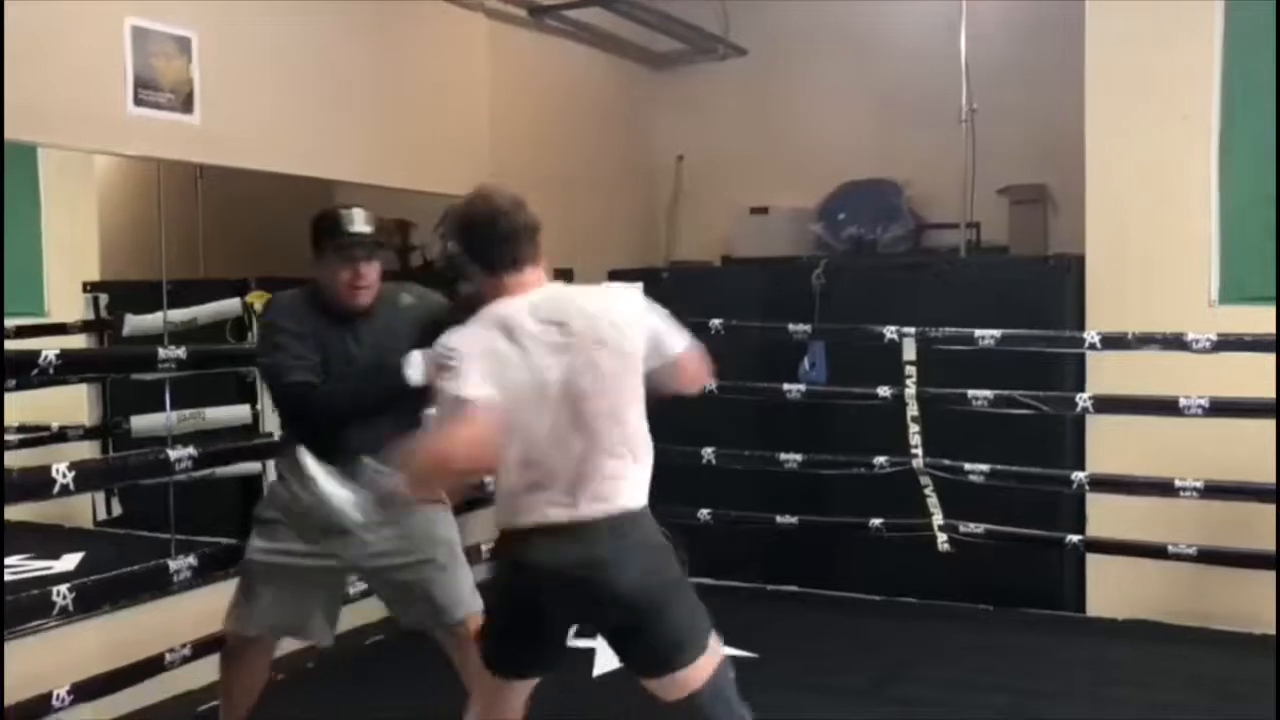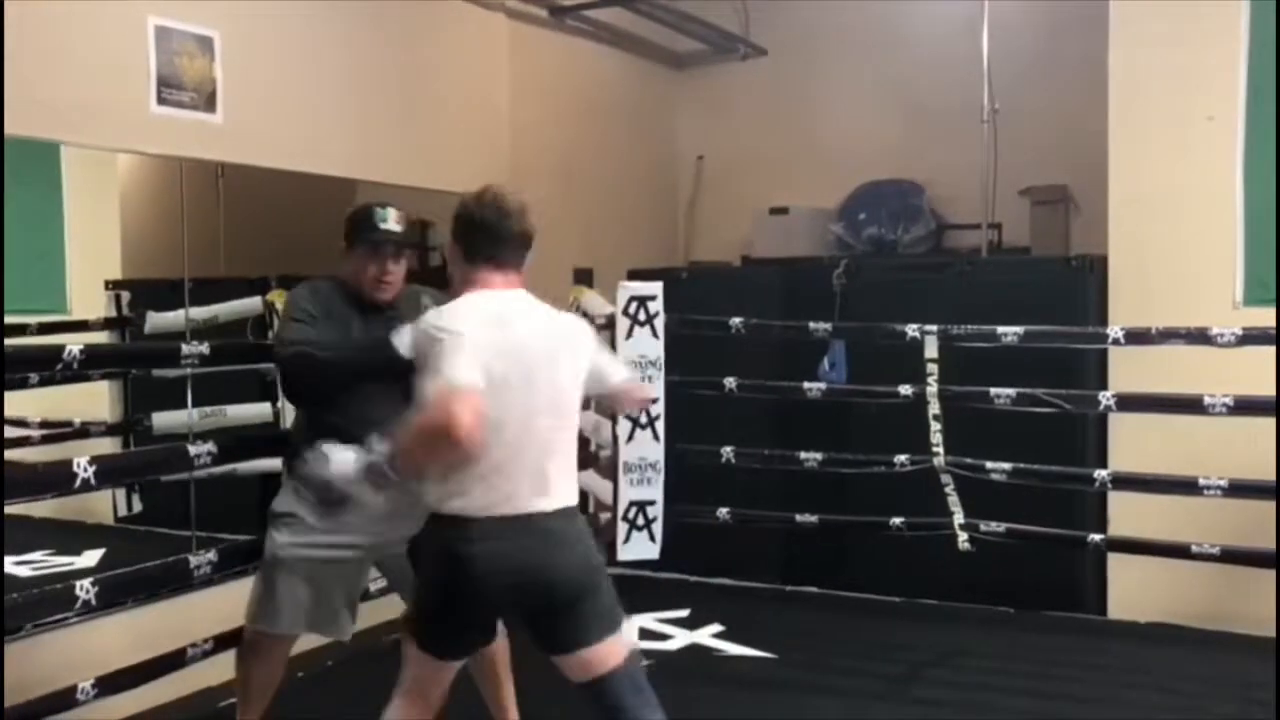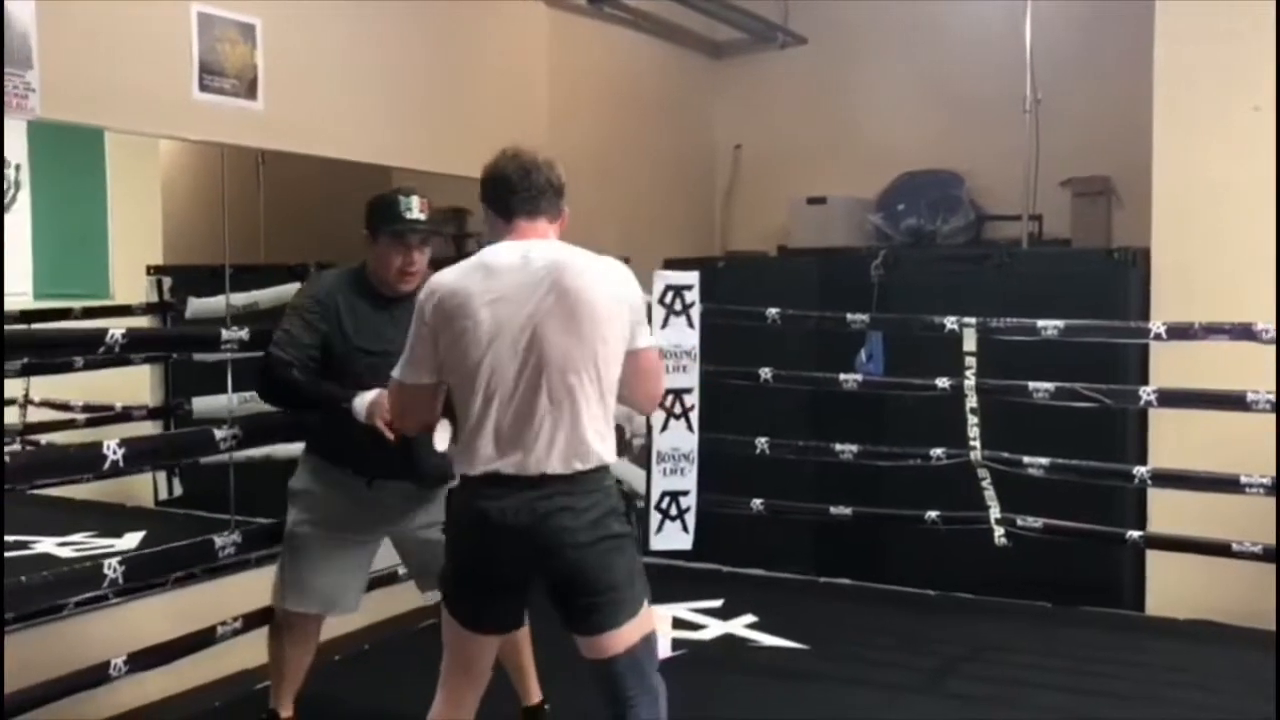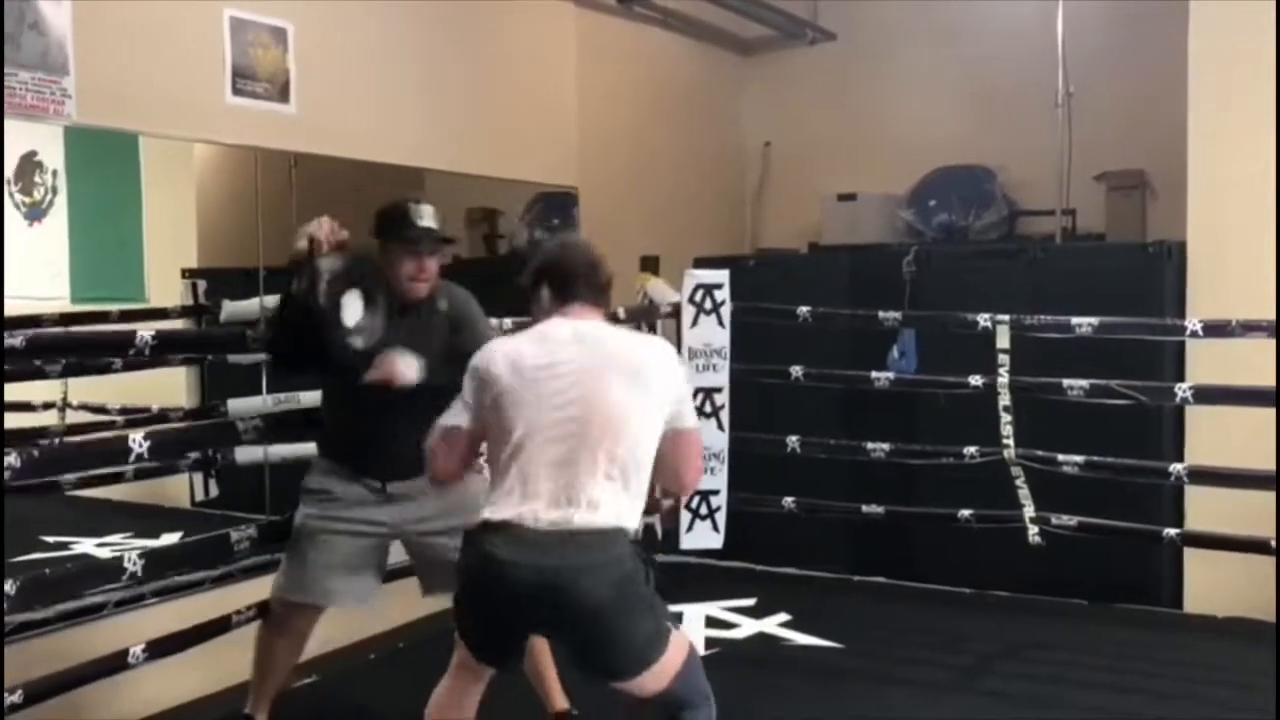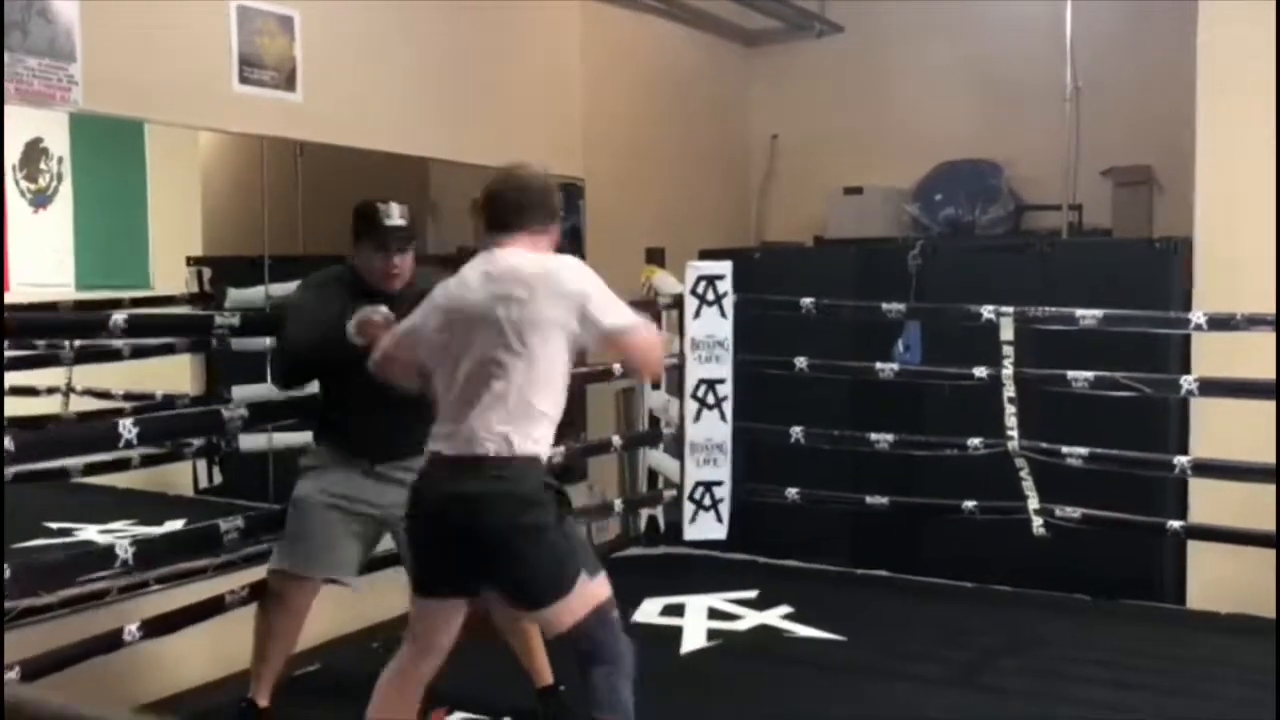
dt=1s
person 1, frame 1
left shoulder: (470, 342)
right shoulder: (617, 307)
left elbow: (463, 455)
right elbow: (692, 375)
left hip: (530, 560)
right hip: (626, 548)
person 1, frame 2
left shoulder: (449, 325)
right shoulder: (569, 330)
left elbow: (455, 424)
right elbow: (633, 395)
left wrist: (376, 464)
left hip: (462, 546)
right hip: (557, 543)
person 1, frame 3
left shoulder: (446, 290)
right shoulder: (611, 278)
left elbow: (408, 419)
right elbow: (648, 397)
left hip: (487, 509)
right hip: (582, 504)
person 1, frame 4
left shoulder: (497, 357)
right shoulder: (655, 358)
left elbow: (442, 468)
right elbow: (685, 477)
left hip: (500, 558)
right hip: (598, 564)
left knee: (466, 674)
person 1, frame 5
left shoulder: (449, 293)
right shoulder: (560, 275)
left elbow: (385, 364)
right elbow: (650, 356)
left hip: (438, 488)
right hip: (507, 489)
left knee: (422, 650)
right knee: (604, 650)
person 2, frame 1
left shoulder: (412, 305)
right shoulder: (286, 314)
right elbow: (302, 409)
right wrist: (406, 376)
left hip: (401, 503)
right hip: (305, 507)
left knee: (463, 621)
right knee: (249, 633)
person 2, frame 2
left shoulder: (429, 308)
right shoulder: (312, 300)
right elbow: (301, 383)
right wrist: (396, 346)
left hip: (413, 495)
right hip: (320, 500)
right knee: (268, 629)
person 2, frame 3
right shoulder: (326, 295)
right elbow: (275, 379)
right wrist: (356, 404)
left hip: (430, 478)
right hip: (336, 479)
right knee: (298, 605)
person 2, frame 4
left shoulder: (454, 305)
right elbow: (285, 356)
left wrist: (416, 372)
left hip: (440, 480)
right hip: (347, 483)
right knee: (293, 605)
person 2, frame 5
right shoulder: (323, 294)
right elbow: (287, 371)
right wrist: (347, 337)
left hip: (430, 464)
right hip: (342, 466)
right knee: (290, 582)
